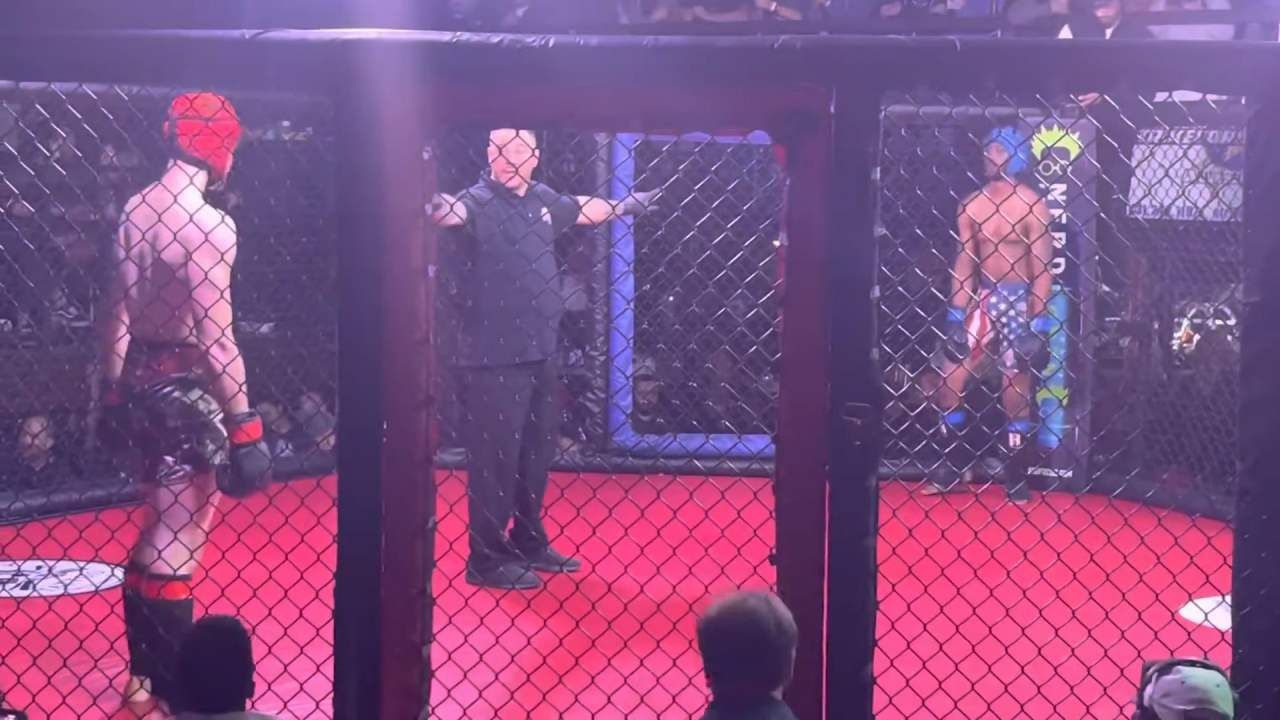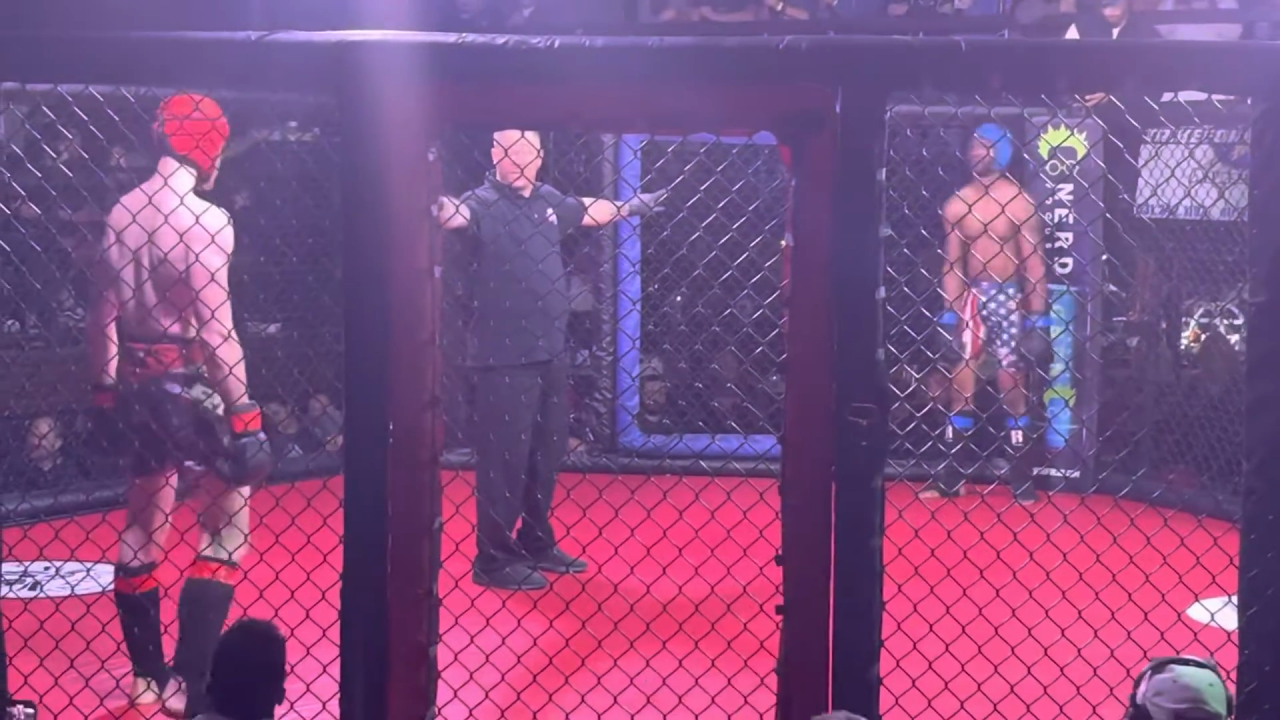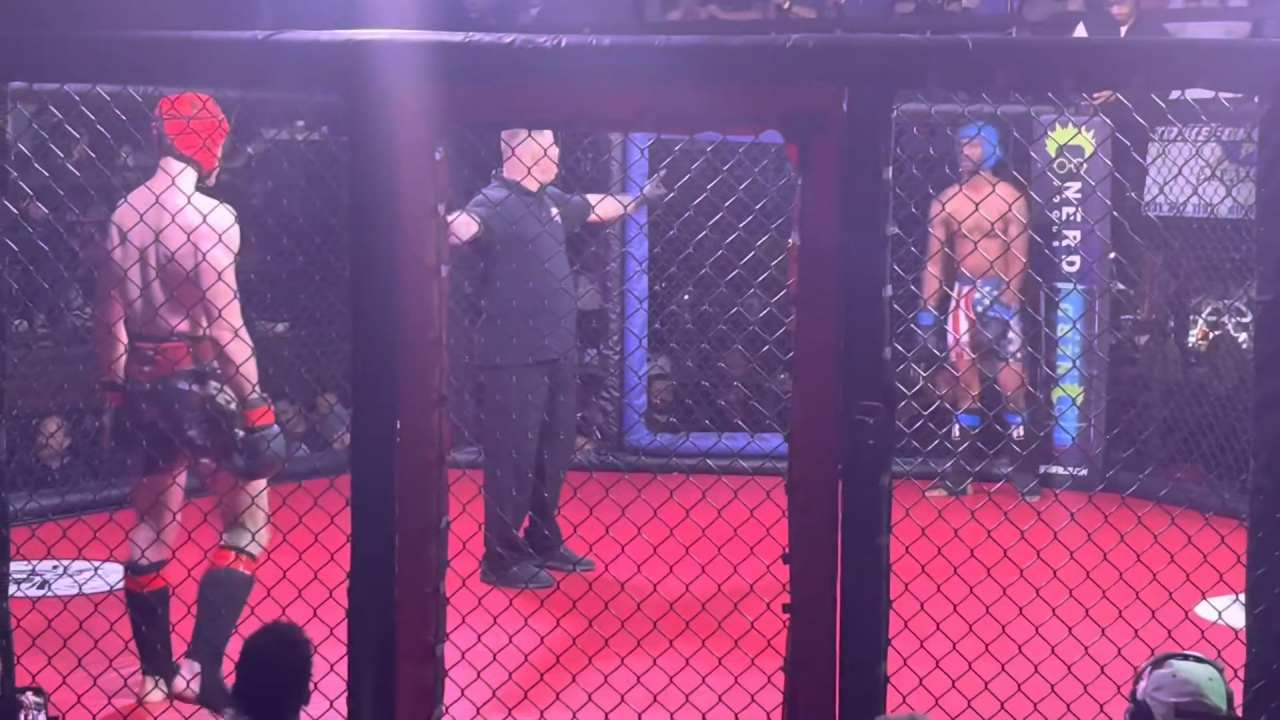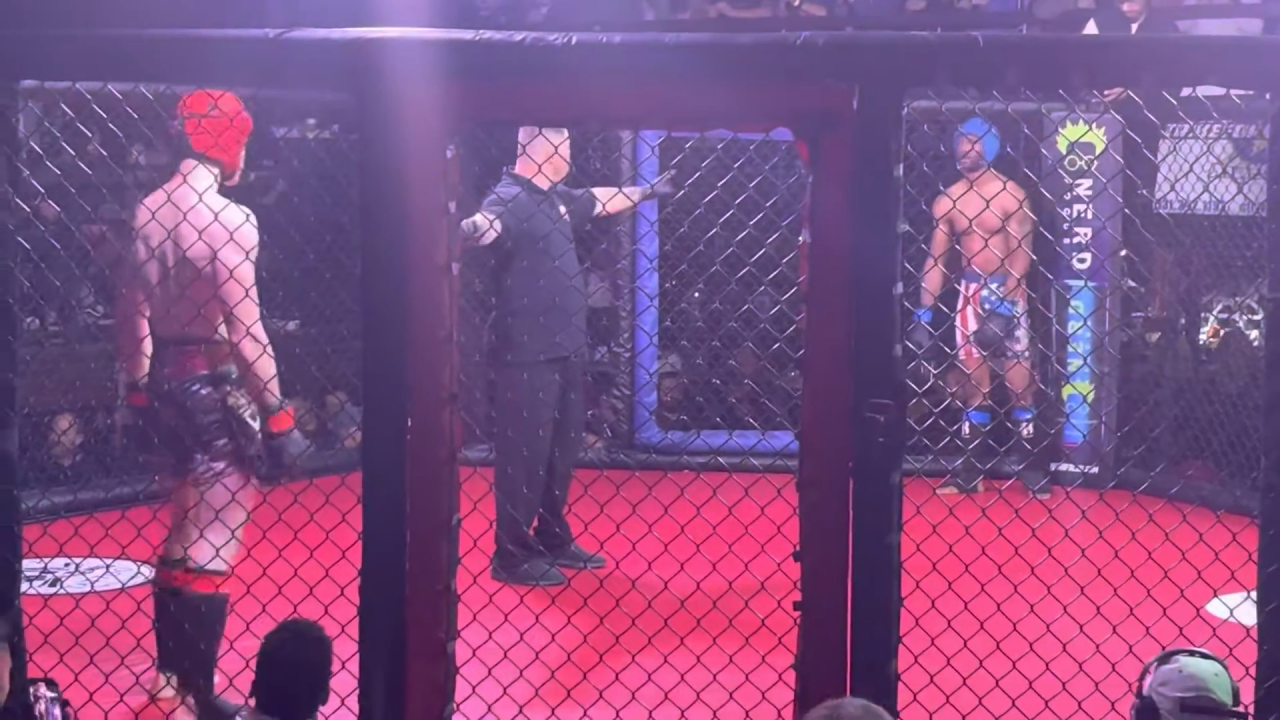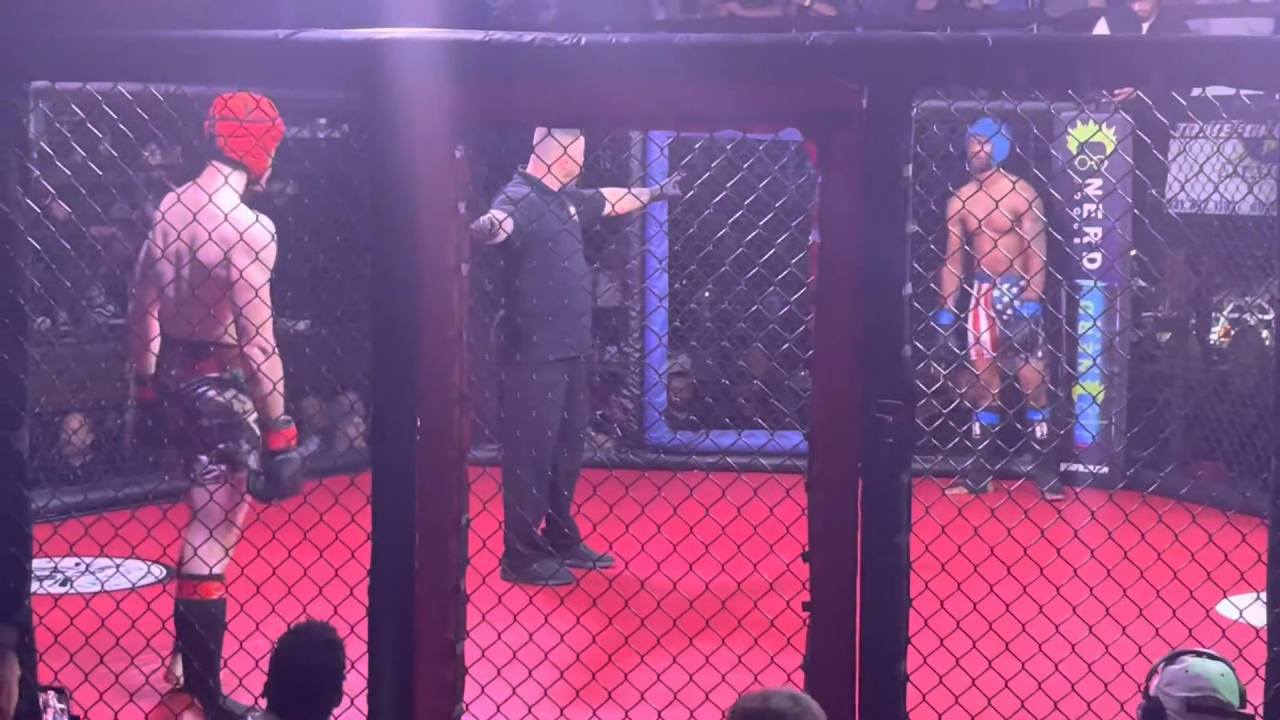
dt=0.3s
person 1, frame 1
left shoulder: (135, 209)
right shoulder: (208, 223)
left elbow: (115, 315)
right elbow: (216, 339)
left wrist: (113, 393)
right wrist: (245, 427)
left hip: (139, 382)
right hip: (185, 386)
left knee: (156, 529)
right knee: (180, 542)
person 1, frame 2
left shoulder: (122, 211)
right shoulder: (205, 219)
left elbow: (103, 316)
right elbow: (217, 334)
left wrist: (106, 393)
right wrist: (245, 419)
left hip: (135, 381)
right hip: (185, 383)
left knee: (142, 530)
right knee: (228, 528)
person 1, frame 3
left shoulder: (125, 211)
right shoulder: (211, 216)
left elbow: (108, 317)
right elbow: (226, 330)
left wrist: (118, 392)
right wrist: (258, 411)
left hip: (143, 381)
right hip: (196, 380)
left knee: (152, 529)
right knee: (246, 520)
left ankle: (156, 674)
right ankle: (198, 667)
person 1, frame 4
left shoulder: (148, 210)
right shoulder: (229, 219)
left elbow: (131, 315)
right elbow: (246, 333)
left wrist: (139, 394)
right wrist: (278, 416)
left hip: (166, 380)
right hip: (214, 384)
left knee: (187, 527)
right knee: (216, 540)
left ankle: (173, 669)
person 1, frame 5
left shoulder: (170, 206)
right shoulder: (248, 227)
left elbow: (142, 307)
right elbow: (257, 344)
left wrist: (145, 388)
right wrist: (279, 435)
left hip: (174, 378)
right hip: (219, 384)
left knee: (206, 529)
right knee: (212, 542)
left ankle: (187, 659)
person 2, frame 1
left shoulder: (544, 198)
right shoulder: (479, 200)
left elbow: (581, 208)
right elbow: (453, 212)
left wrist: (624, 206)
right wrist: (436, 207)
left hip: (542, 351)
right hip: (496, 356)
left knee: (538, 451)
right knee: (497, 456)
left ankle: (529, 543)
right ankle: (487, 558)
person 2, frame 2
left shoulder: (548, 199)
right shoulder: (484, 202)
left elbow: (588, 210)
right elbow: (457, 214)
left wrist: (630, 207)
right wrist: (439, 208)
left hip: (551, 352)
right hip: (505, 357)
left knee: (548, 451)
right knee: (505, 457)
left ankle: (537, 543)
right ankle: (495, 558)
person 2, frame 3
left shoulder: (550, 199)
right shoulder: (494, 202)
left elbow: (591, 207)
right elbow: (466, 224)
left wrist: (638, 199)
right wrist: (451, 228)
left hip: (557, 350)
right hip: (514, 356)
left knee: (555, 449)
right knee: (513, 455)
left ankle: (544, 542)
right ankle: (502, 557)
person 2, frame 4
left shoulder: (556, 197)
right shoulder: (507, 199)
left elbow: (599, 201)
right elbow: (486, 223)
left wrist: (644, 192)
right wrist: (471, 230)
left hip: (565, 348)
right hip: (526, 353)
left knee: (563, 448)
right knee: (525, 452)
left ankle: (553, 539)
right ankle: (513, 554)
person 2, frame 5
left shoulder: (566, 197)
right shoulder: (519, 198)
left elbow: (607, 201)
right elbow: (500, 220)
left wrist: (654, 193)
right wrist: (486, 227)
left hip: (570, 349)
right hip: (533, 354)
left knee: (566, 449)
right knee: (531, 452)
left ankle: (561, 540)
right ankle: (522, 554)
person 3, frame 1
left shoulder: (1031, 205)
right shoulder: (970, 206)
left elbow: (1043, 269)
right elbow: (963, 264)
left wrist: (1039, 325)
right wrist: (956, 317)
left hip: (1018, 302)
right hip: (982, 301)
left knee: (1015, 396)
right knee: (949, 385)
left ankle: (1016, 480)
right ankle: (954, 467)
person 3, frame 2
left shoulder: (1020, 203)
right shoulder: (956, 204)
left elbow: (1035, 264)
right elbow: (953, 264)
left wrist: (1038, 321)
right wrist: (949, 318)
left hip: (1008, 298)
right hip: (971, 298)
left knee: (1013, 390)
right knee: (960, 389)
left ankle: (1021, 477)
right ankle: (952, 475)
person 3, frame 3
left shoulder: (1010, 197)
right shoulder: (944, 202)
left elbow: (1018, 260)
right elbow: (935, 261)
left wrist: (1000, 312)
right wrist: (927, 315)
left hip: (1002, 297)
right hip: (963, 296)
left knee: (1012, 386)
right knee: (964, 386)
left ankle: (1023, 472)
right ankle: (959, 473)
person 3, frame 4
left shoulder: (1013, 195)
right shoulder: (947, 200)
left elbow: (1022, 256)
right elbow: (936, 259)
left wrist: (1004, 307)
right wrist: (924, 313)
left hip: (1008, 293)
right hip: (969, 293)
left knee: (1020, 383)
right knee: (975, 384)
left ankle: (1032, 468)
right ankle: (970, 470)
person 3, frame 5
left shoulder: (1023, 194)
right shoulder: (960, 200)
left elbow: (1038, 254)
right elbow: (953, 260)
left wrist: (1030, 307)
right wrist: (945, 315)
left hip: (1019, 292)
right hip: (982, 293)
left knee: (1033, 381)
right knee: (984, 383)
left ankle: (1045, 470)
right ankle: (980, 470)
